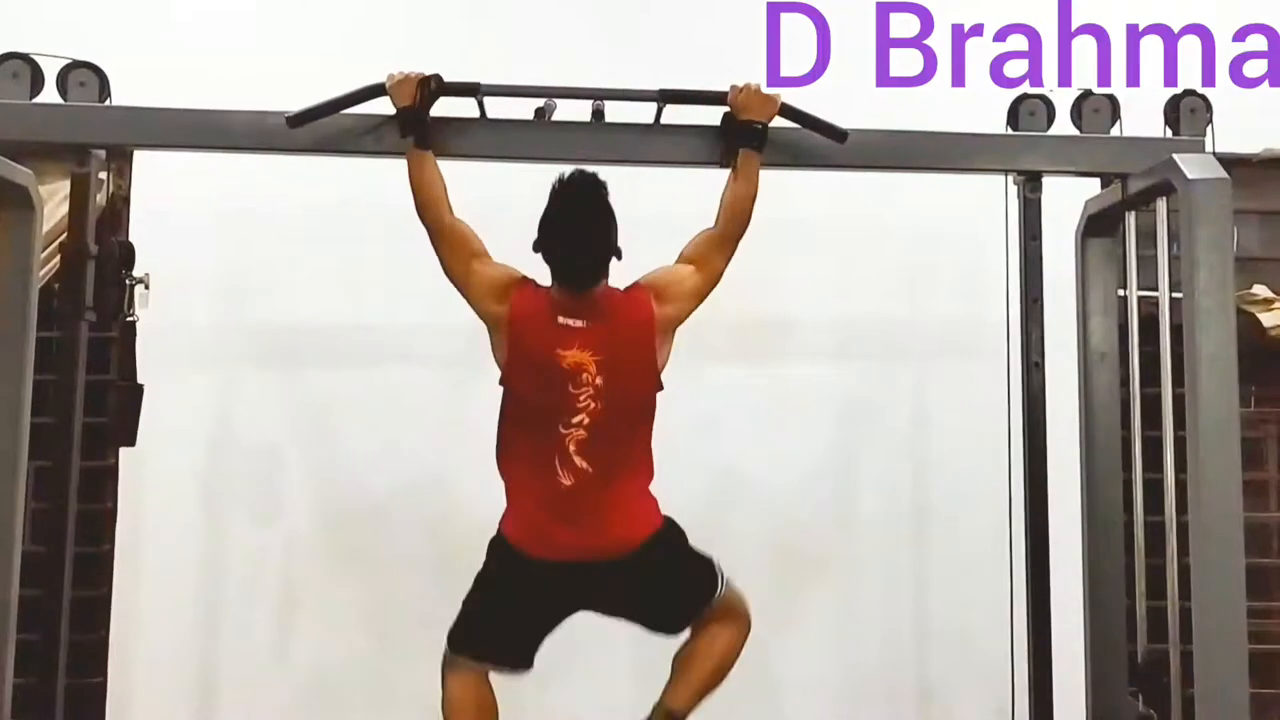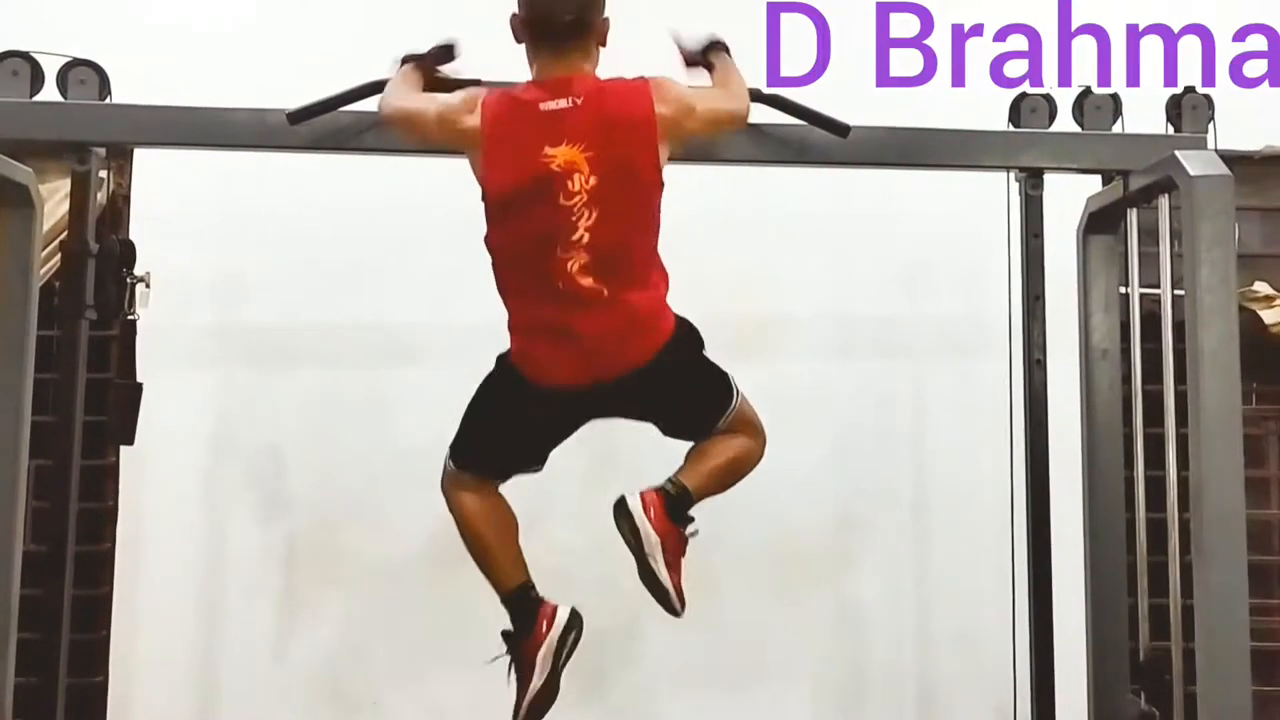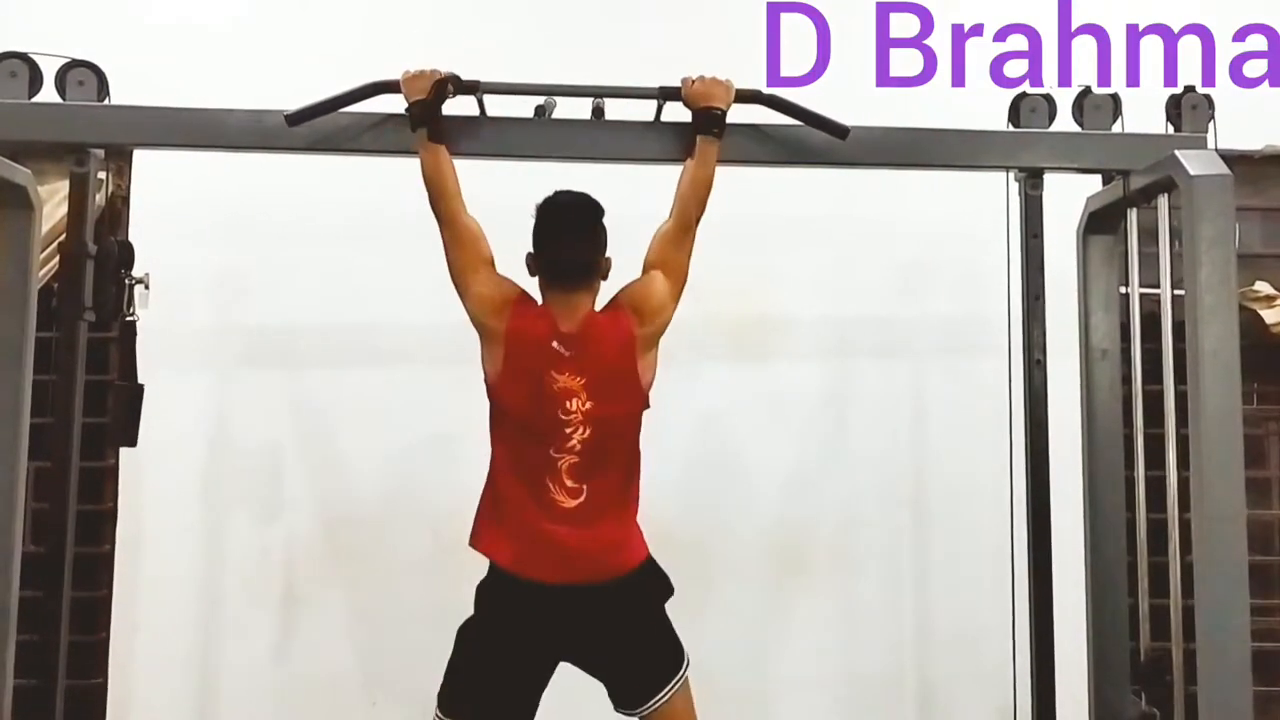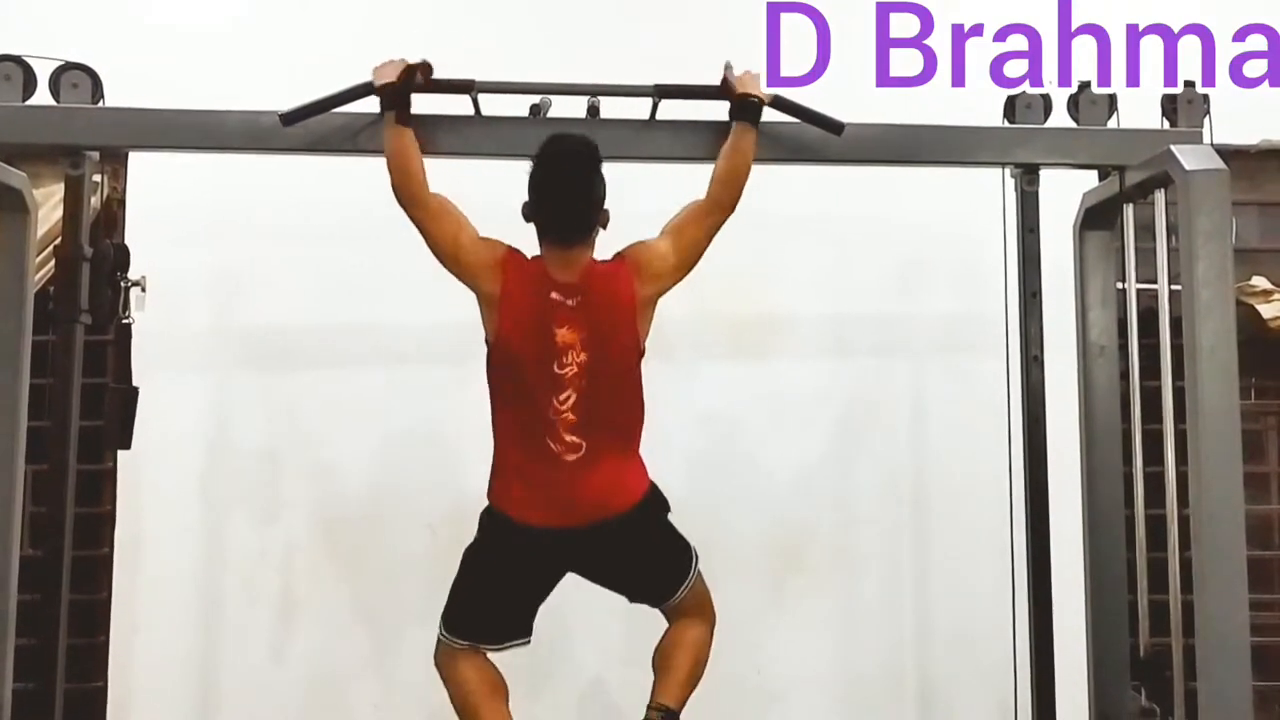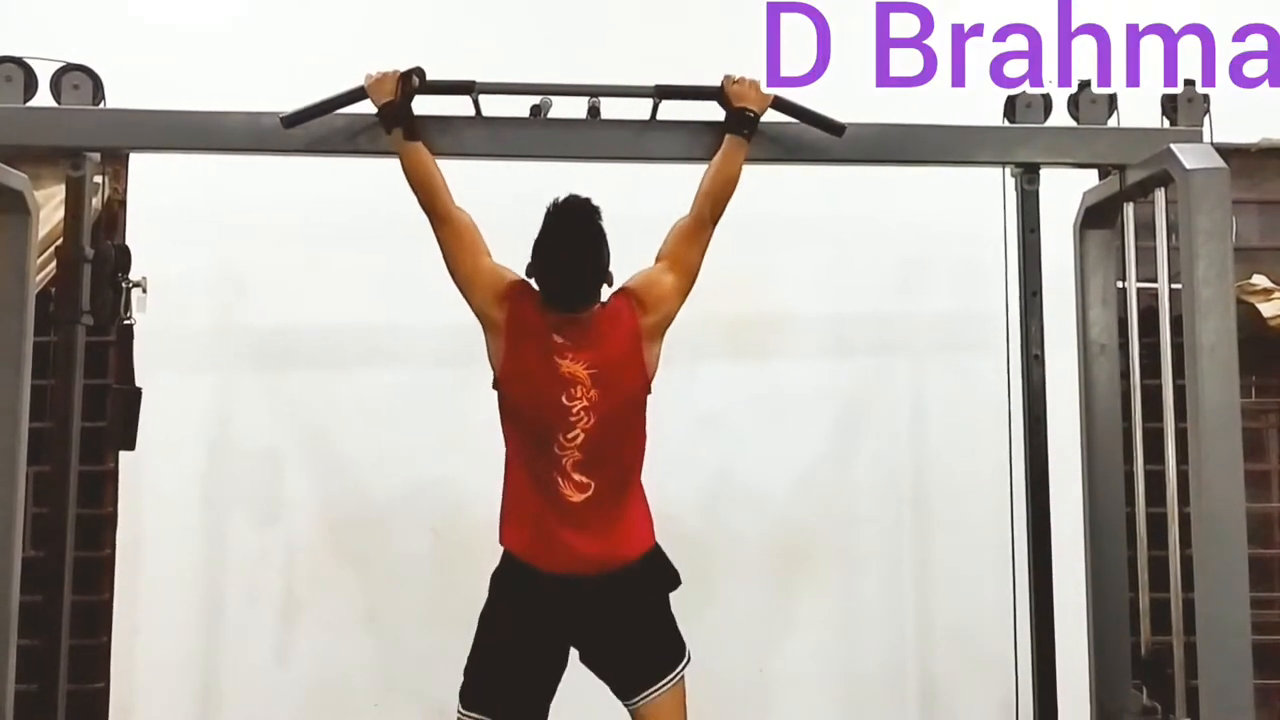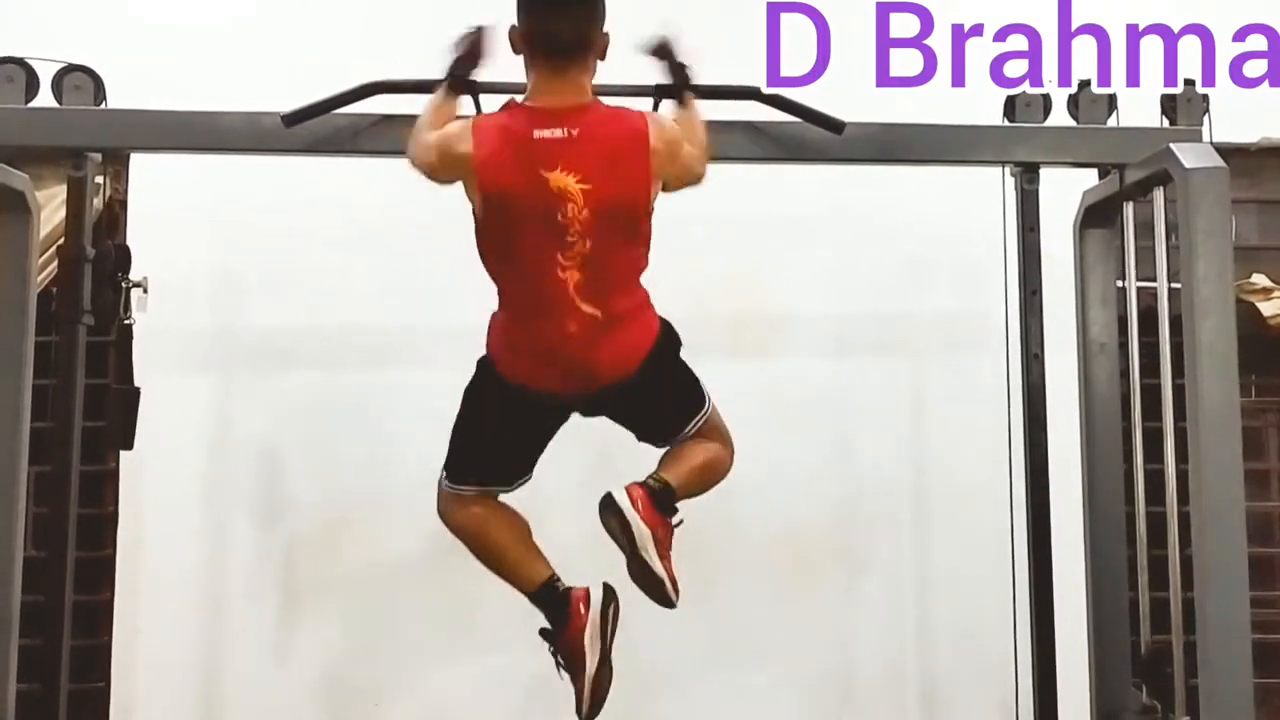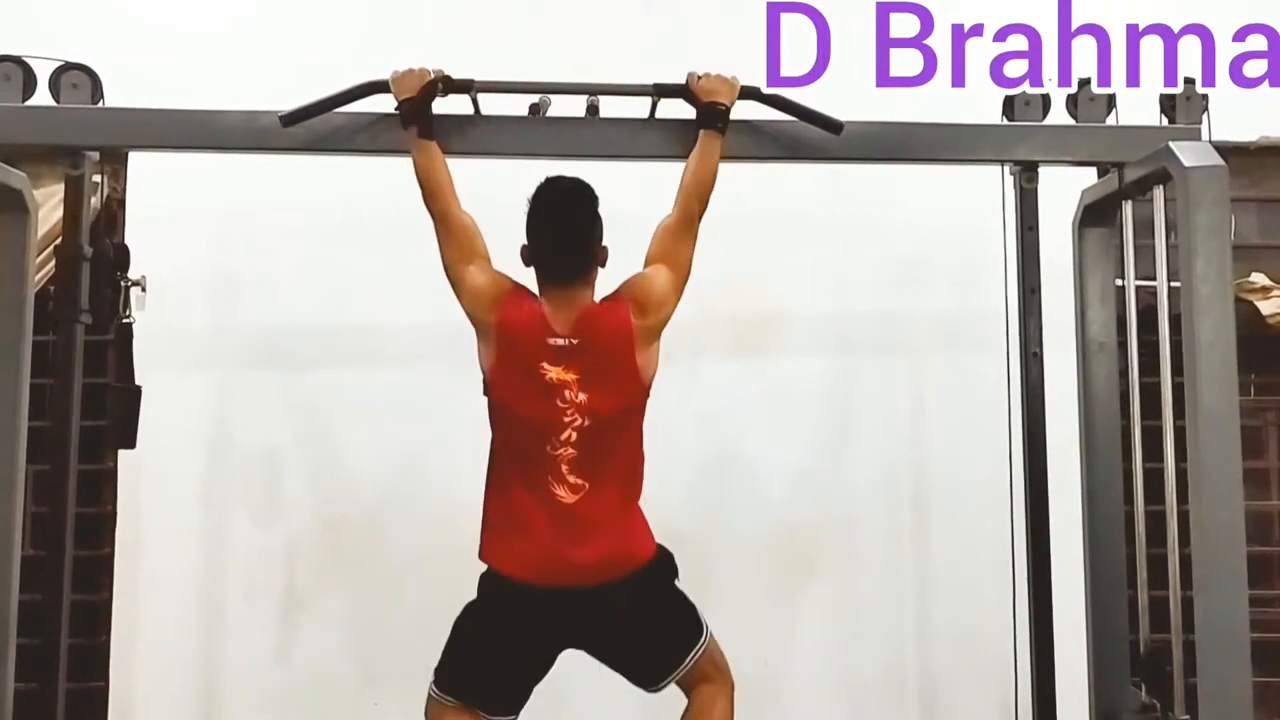
dt=0.5s
person 1, frame 1
left shoulder: (504, 306)
right shoulder: (652, 311)
left elbow: (438, 222)
right elbow: (727, 234)
left wrist: (415, 125)
right wrist: (752, 135)
left hip: (528, 555)
right hip: (631, 548)
right knee: (727, 619)
person 1, frame 2
left shoulder: (482, 117)
right shoulder: (649, 105)
left elbow: (398, 109)
right elbow: (731, 107)
left wrist: (414, 68)
left hip: (539, 366)
right hip: (645, 351)
left knee: (465, 482)
right knee: (743, 435)
left ankle: (531, 619)
right ankle: (666, 504)
person 1, frame 3
left shoulder: (501, 327)
right shoulder: (638, 328)
left elbow: (452, 219)
right elbow: (683, 224)
left wrist: (425, 119)
right wrist: (708, 123)
left hip: (518, 588)
right hip: (617, 584)
person 1, frame 4
left shoulder: (496, 279)
right shoulder: (638, 280)
left elbow: (412, 193)
right elbow: (721, 200)
left wrist: (395, 101)
right wrist: (746, 110)
left hip: (519, 523)
right hip: (621, 514)
left knee: (458, 653)
right knee: (694, 612)
person 1, frame 5
left shoulder: (503, 317)
right shoulder: (642, 321)
left elbow: (443, 212)
right elbow: (701, 219)
left wrist: (397, 118)
right wrist: (739, 125)
left hip: (529, 577)
right hip: (626, 574)
person 1, frame 6
left shoulder: (479, 145)
right shoulder: (643, 139)
left elbow: (422, 151)
right elbow: (695, 162)
left wrist: (454, 78)
right wrist: (682, 85)
left hip: (522, 370)
right hip: (629, 358)
left knee: (462, 500)
right knee: (713, 444)
left ankle: (564, 608)
right ankle: (651, 500)
person 1, frame 7
left shoulder: (497, 321)
right shoulder: (638, 323)
left elbow: (446, 215)
right elbow: (687, 215)
left wrist: (416, 117)
right wrist: (713, 118)
left hip: (519, 587)
right hip: (625, 580)
